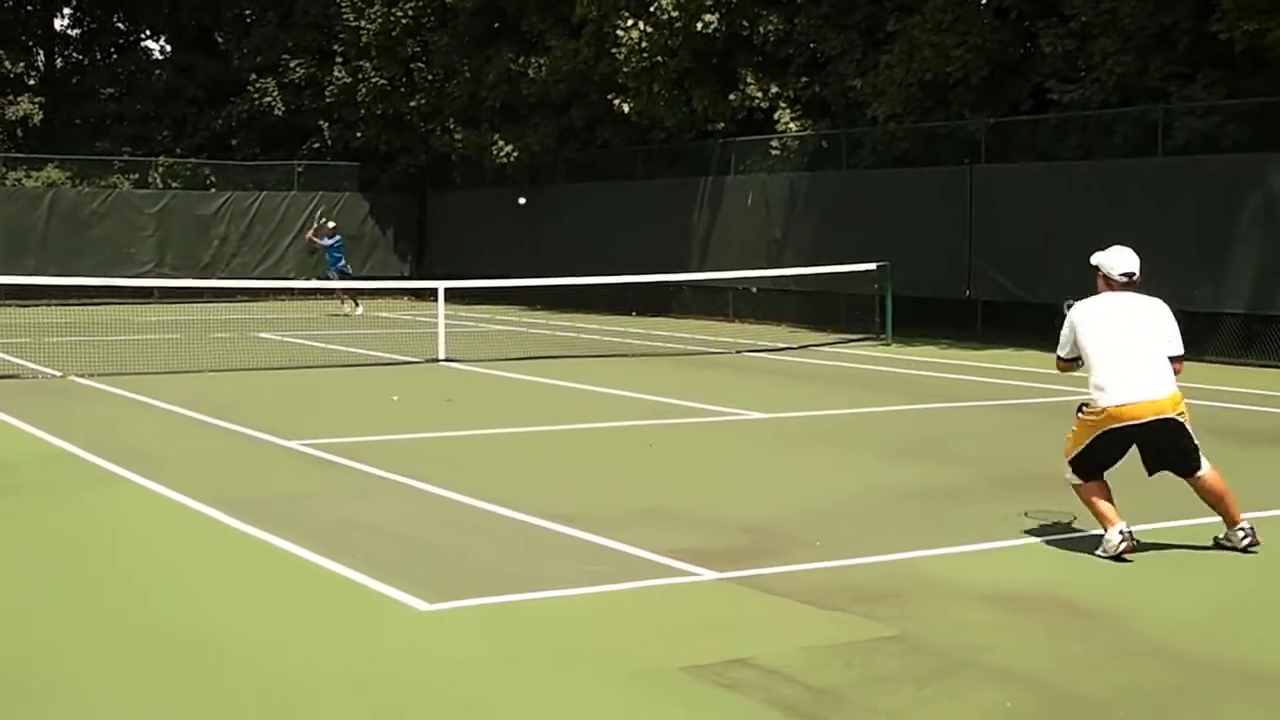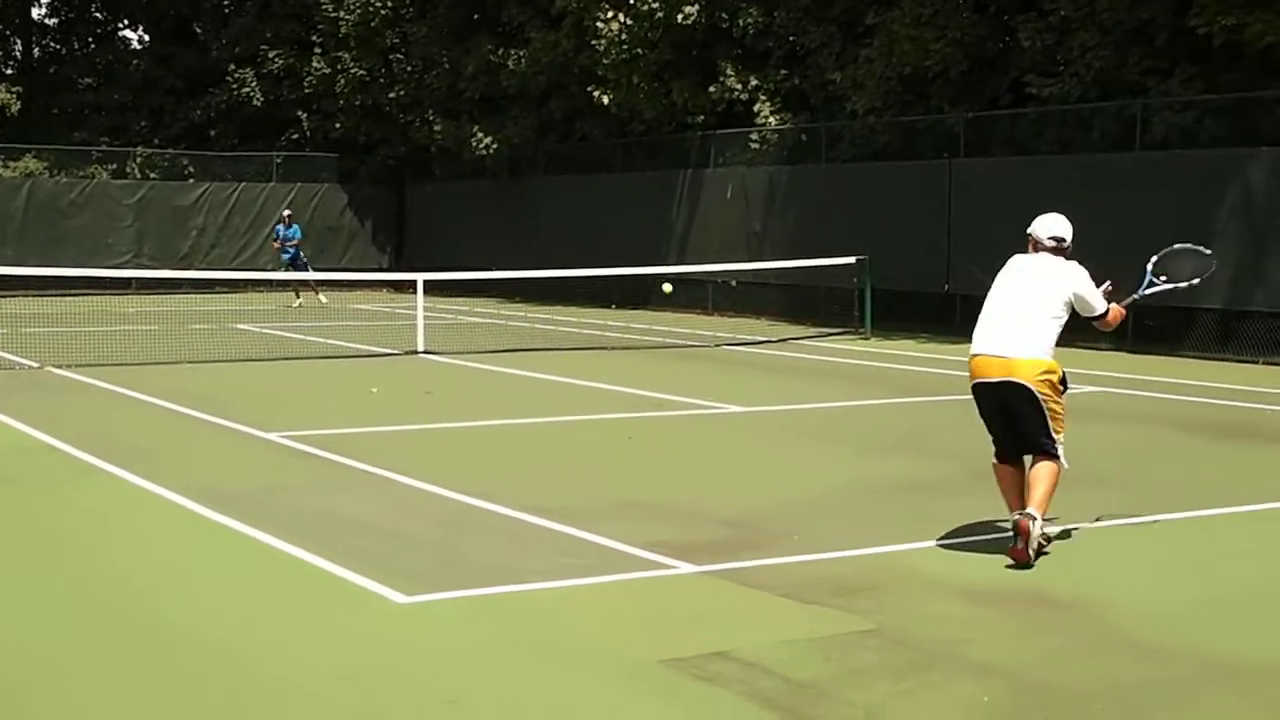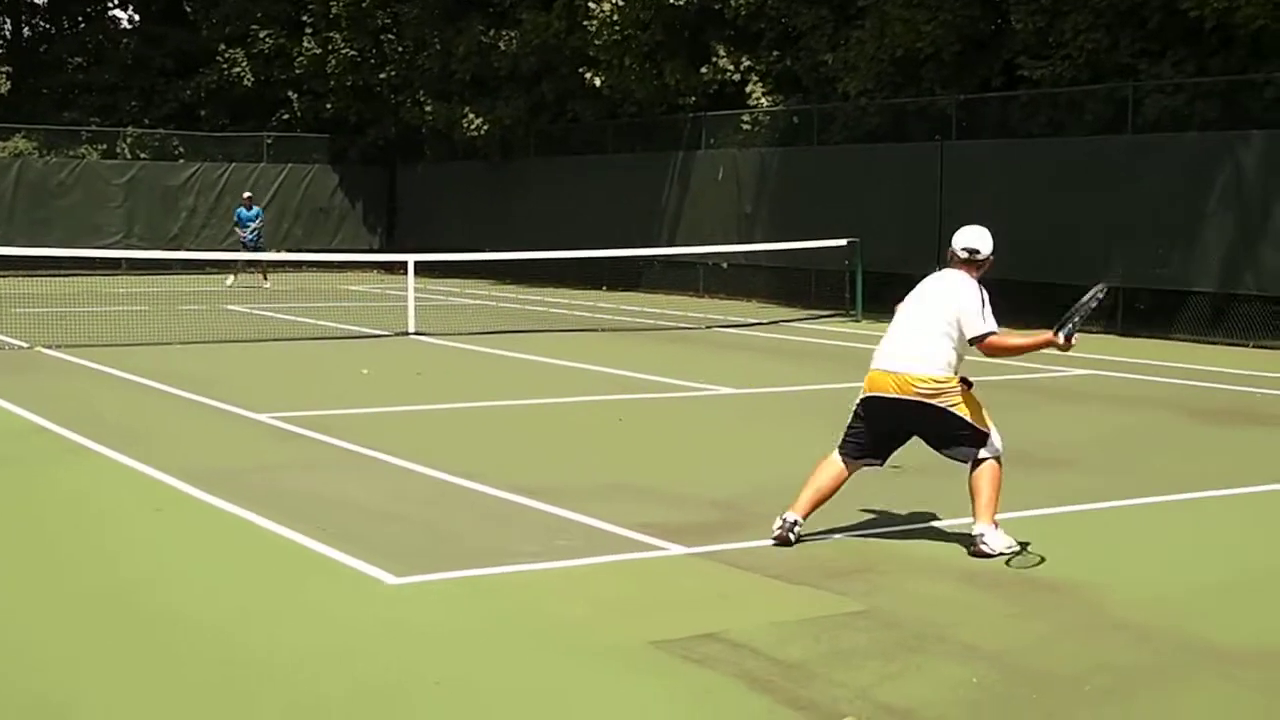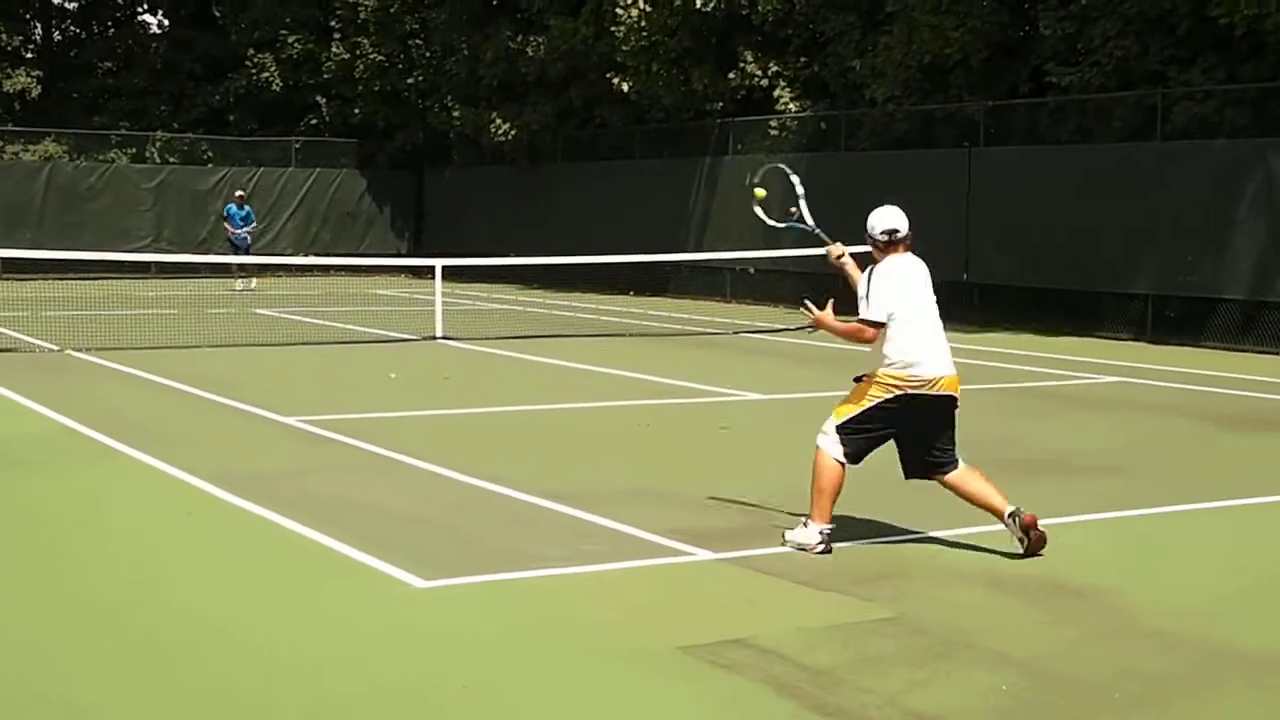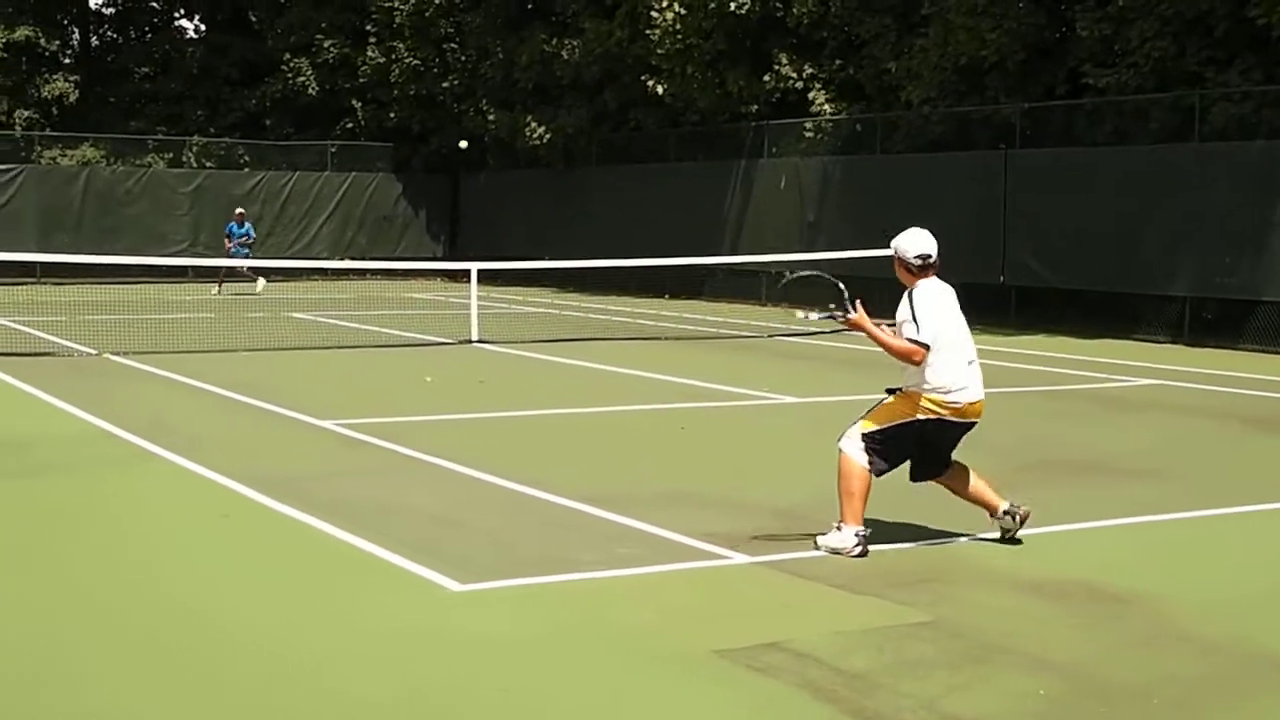
dt=0.3s
person 1, frame 1
left shoulder: (1081, 311)
right shoulder: (1157, 307)
left elbow: (1064, 363)
right elbow: (1176, 365)
left hip: (1112, 411)
right hip: (1164, 405)
left knee: (1081, 469)
right knee: (1194, 467)
left ankle: (1116, 532)
right ankle: (1240, 529)
person 1, frame 2
left shoulder: (1015, 264)
right shoulder: (1073, 273)
right elbow: (1108, 320)
left wrist: (1090, 299)
right wrist: (1116, 309)
left hip: (983, 363)
right hip: (1028, 368)
left knee: (1006, 451)
right knee: (1048, 452)
left ankle: (1022, 520)
right ankle: (1030, 522)
person 1, frame 3
left shoulder: (933, 281)
right shoulder: (970, 291)
left elbow: (910, 322)
right elbow: (989, 344)
right wrist: (1048, 340)
left hip: (880, 382)
right hip: (928, 385)
left knee: (847, 455)
right knee: (987, 449)
left ankle: (791, 520)
right ankle: (986, 532)
person 1, frame 4
left shoulder: (883, 270)
right shoulder: (914, 266)
left elbow: (869, 331)
left wrist: (827, 323)
right wrist: (848, 265)
left hip: (899, 383)
right hip: (939, 385)
left knee: (832, 440)
right knee: (943, 467)
left ankle: (816, 530)
right ankle: (1013, 515)
person 1, frame 5
left shoulder: (919, 296)
right shoulder: (942, 291)
left elbow: (915, 353)
left wrist: (868, 328)
right wrist: (879, 329)
left hip: (933, 403)
right hip: (966, 402)
left knee: (856, 443)
right knee: (933, 465)
left ankle: (851, 533)
right ankle: (1004, 508)
